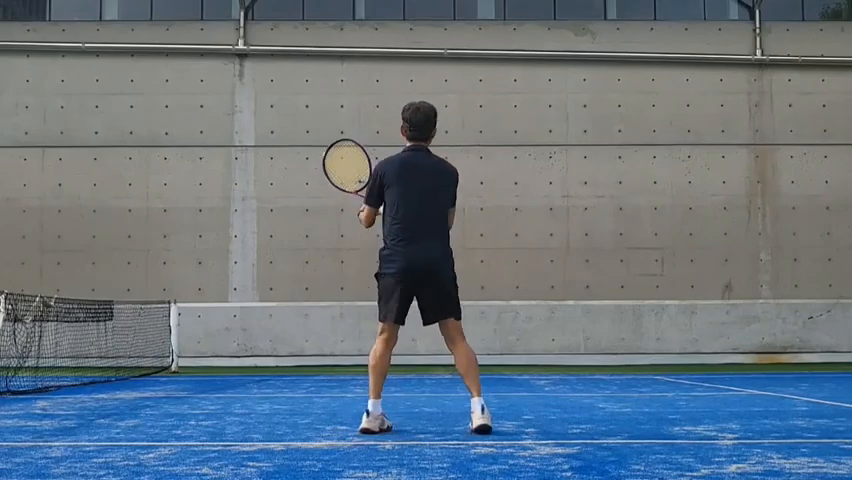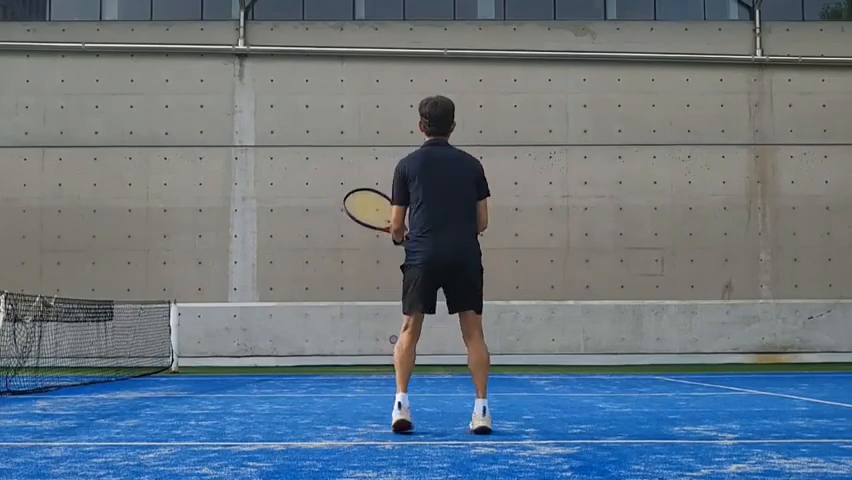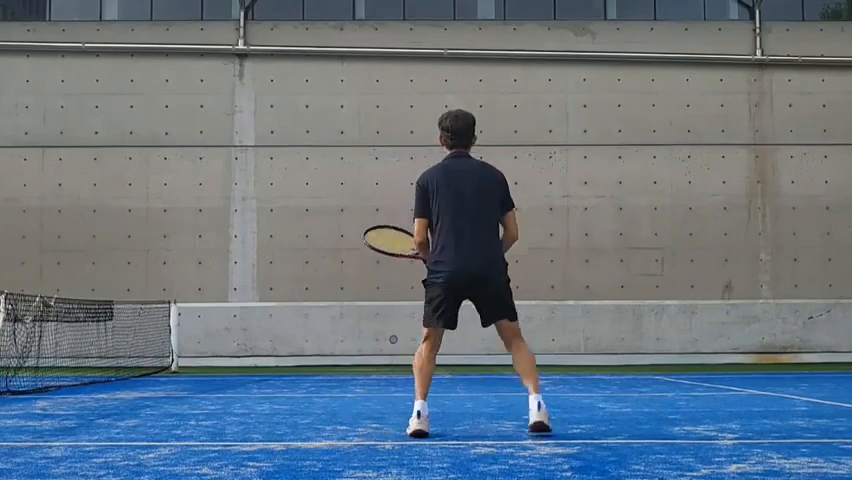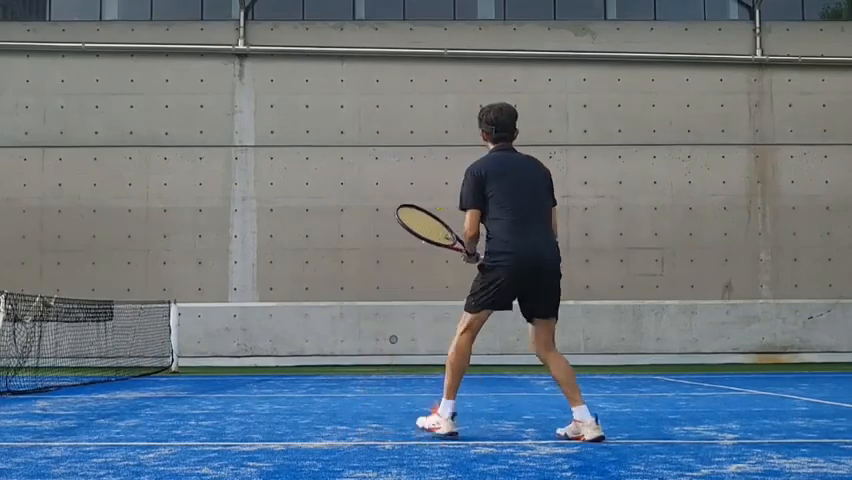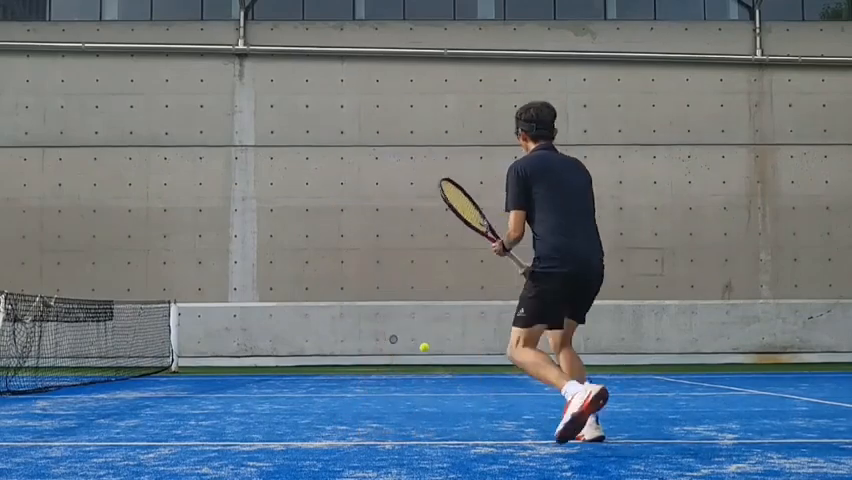
dt=0.2s
person 1, frame 1
left shoulder: (385, 167)
right shoulder: (449, 172)
left elbow: (367, 220)
left wrist: (365, 209)
left hip: (396, 265)
right hip: (438, 265)
left knee: (385, 337)
right knee: (456, 339)
left ankle: (373, 412)
right ankle: (479, 408)
person 1, frame 2
left shoulder: (407, 164)
right shoulder: (471, 164)
left elbow: (396, 225)
right elbow: (483, 221)
left wrist: (401, 236)
left hip: (422, 257)
right hip: (465, 257)
left knee: (409, 332)
right knee: (474, 334)
left ankle: (401, 404)
right ankle: (481, 410)
person 1, frame 3
left shoulder: (429, 178)
right shoulder: (494, 175)
left elbow: (420, 239)
right elbow: (512, 233)
left wrist: (430, 260)
left hip: (446, 272)
right hip: (490, 271)
left knee: (429, 343)
right knee: (514, 342)
left ankle: (420, 414)
right ankle: (536, 405)
person 1, frame 4
left shoulder: (478, 169)
right shoulder: (538, 167)
left elbow: (471, 230)
left wrist: (470, 251)
left hip: (504, 261)
right hip: (546, 262)
left knee: (465, 333)
right knee: (546, 347)
left ankle: (445, 414)
right ankle: (585, 420)
person 1, frame 5
left shoulder: (521, 168)
right shoulder: (579, 168)
left elbow: (516, 230)
left wrist: (502, 246)
left hip: (554, 266)
right hip: (591, 266)
left knee: (521, 348)
right knee: (562, 343)
left ankle: (579, 393)
right ankle: (587, 420)
